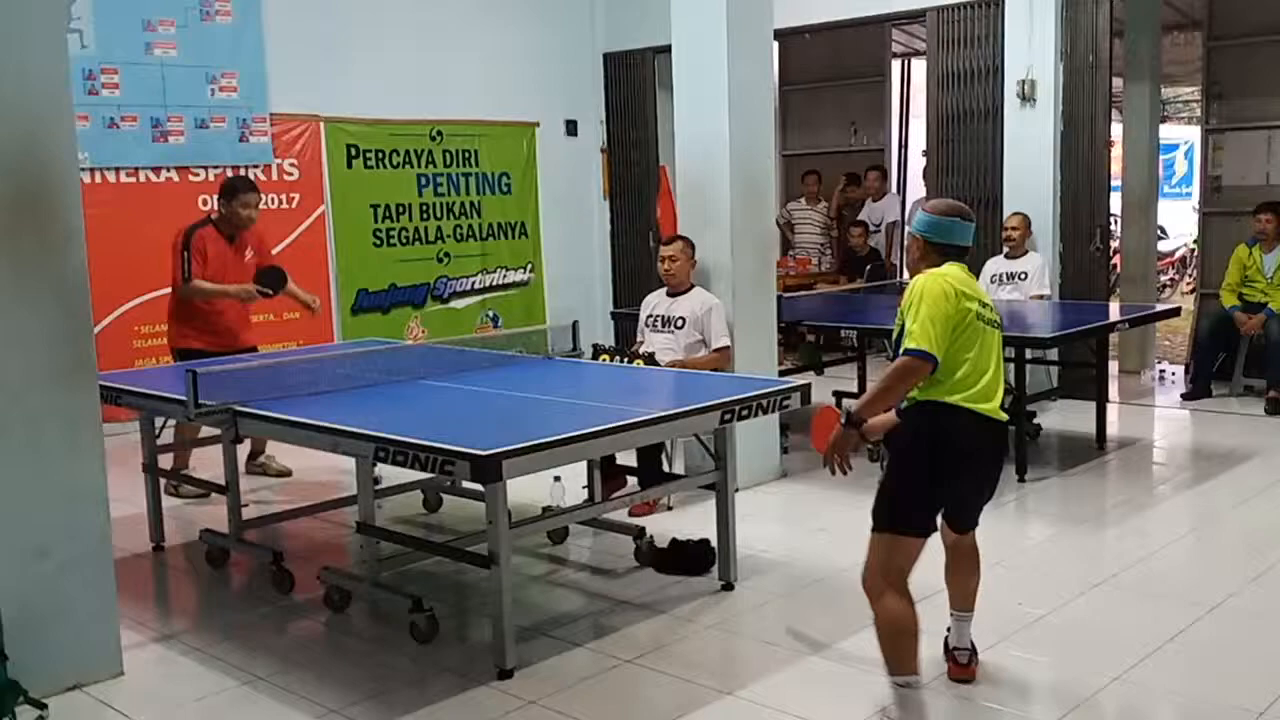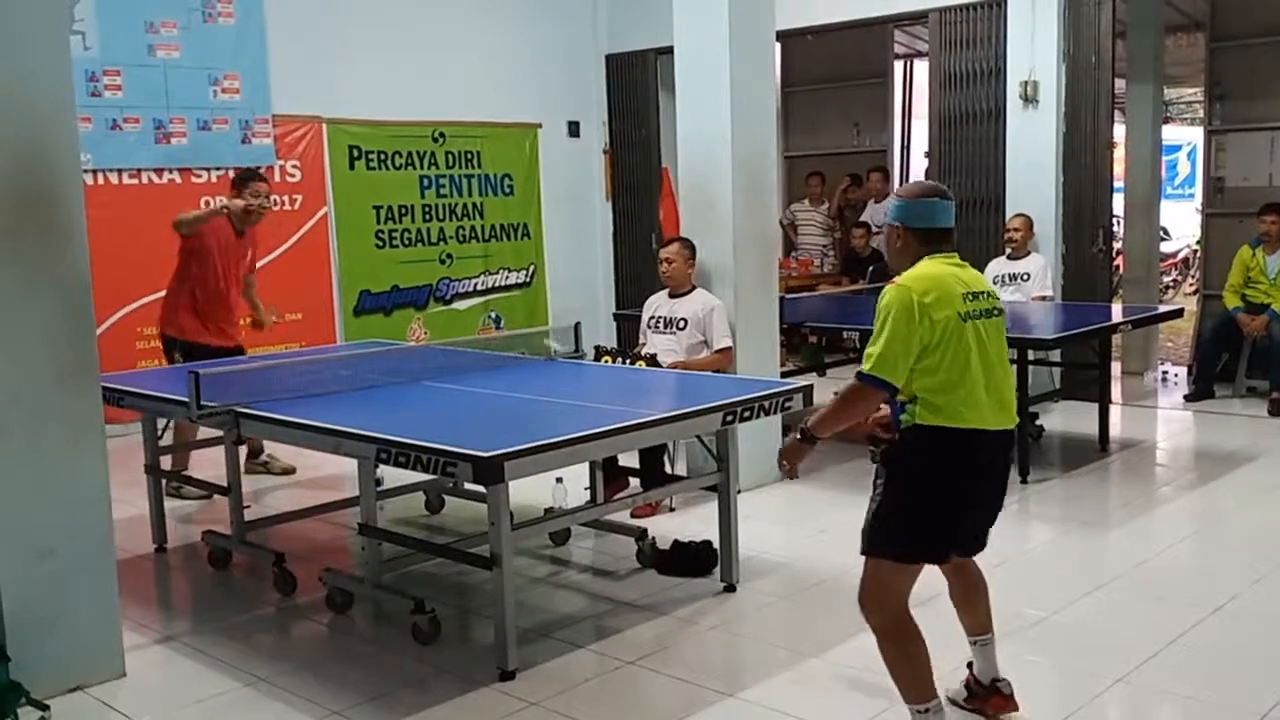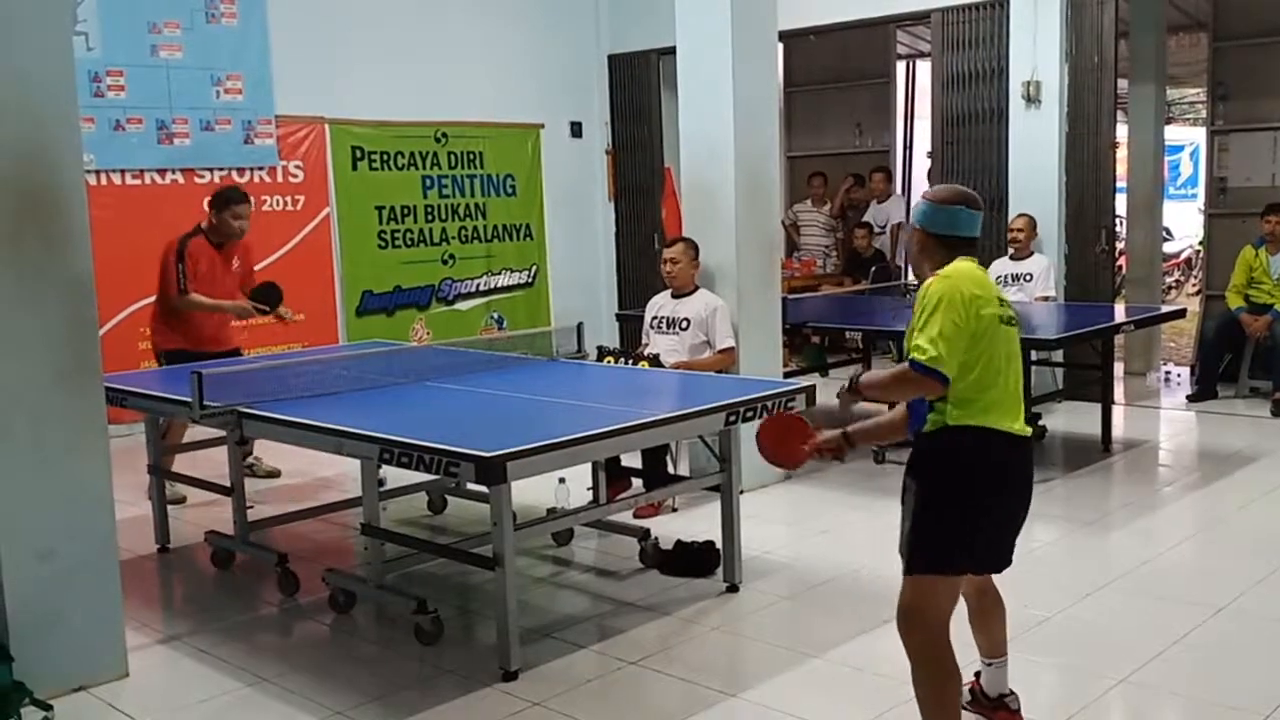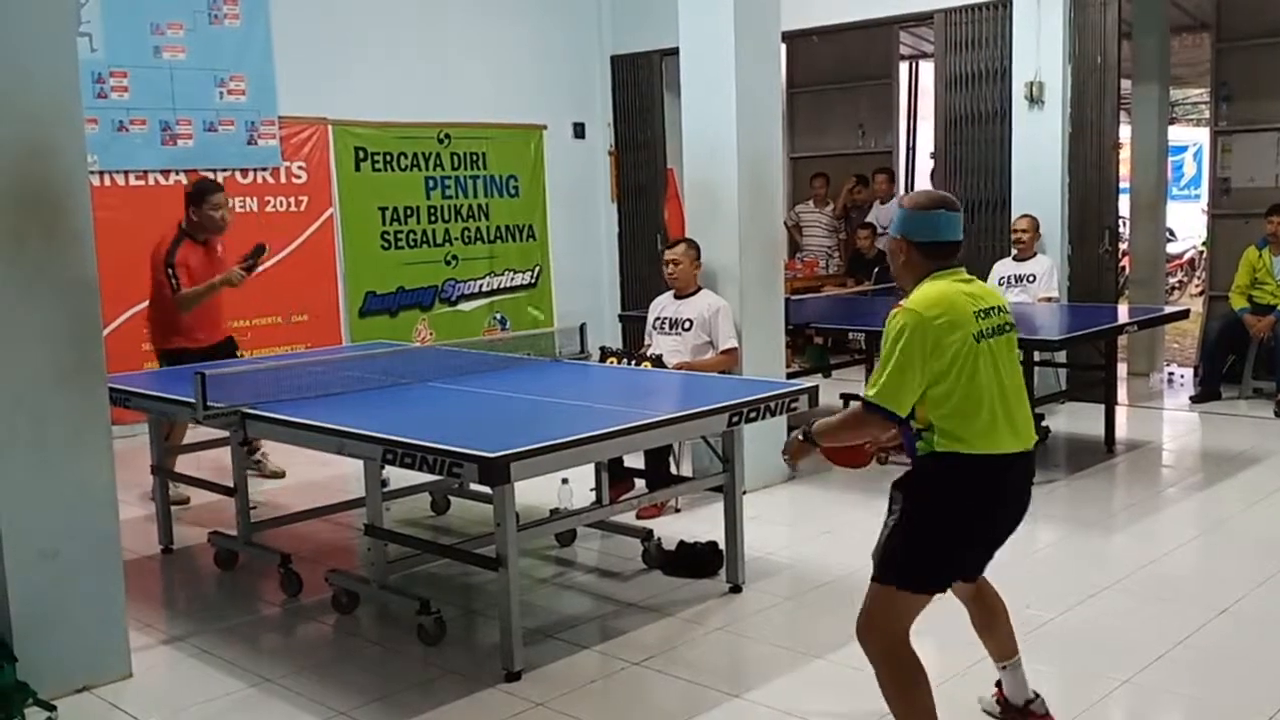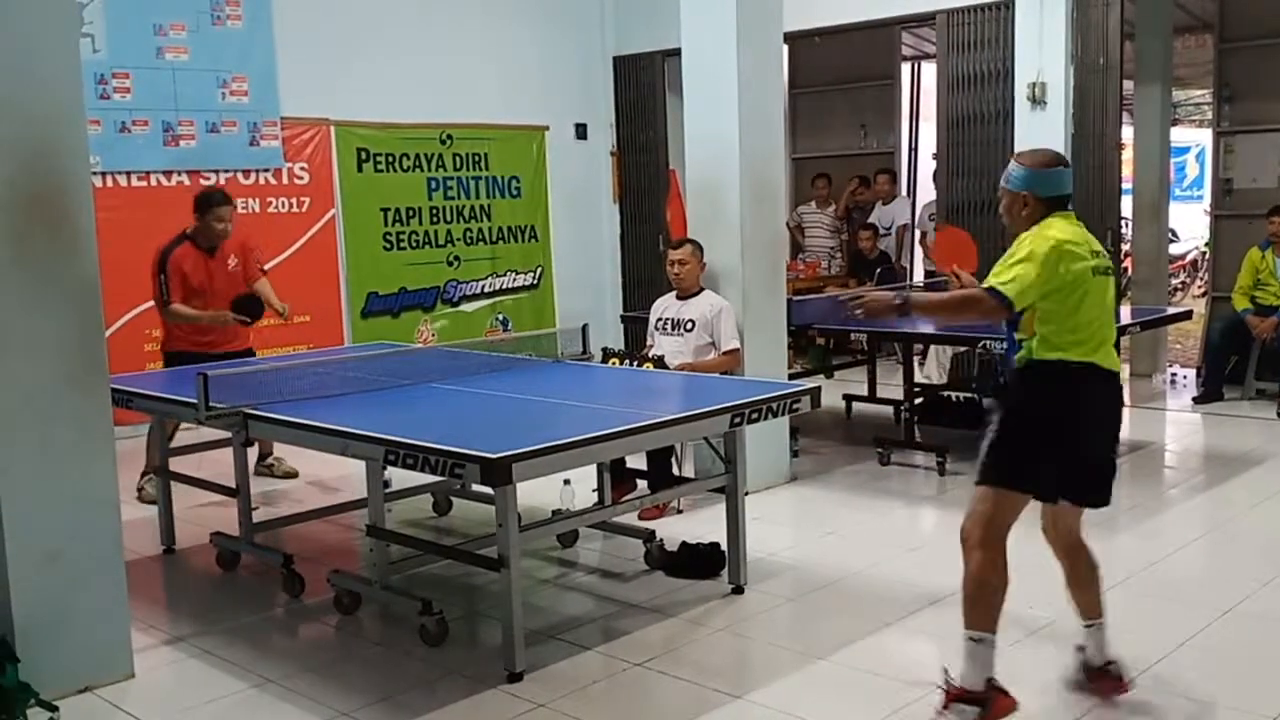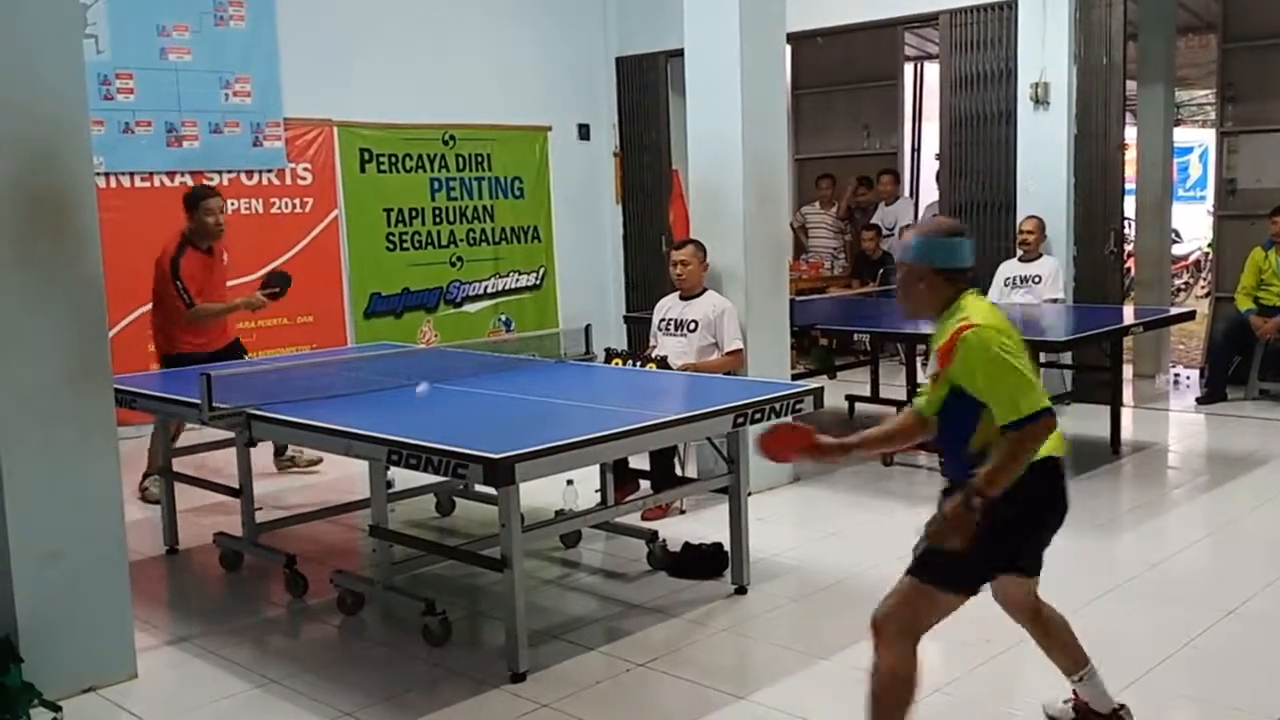
dt=0.7s
person 1, frame 1
left shoulder: (931, 285)
right shoulder: (978, 295)
left elbow: (916, 366)
left wrist: (853, 421)
right wrist: (886, 422)
left hip: (938, 435)
right hip: (986, 437)
left knee: (882, 578)
right knee: (959, 533)
left ankle: (909, 703)
right ankle: (960, 647)
person 1, frame 2
left shoulder: (910, 289)
right shoulder: (980, 285)
left elbow: (872, 388)
left wrist: (806, 435)
right wrist: (903, 415)
left hip: (938, 453)
right hip: (990, 447)
left knee: (881, 601)
right knee: (955, 557)
person 1, frame 3
left shoulder: (946, 286)
right shoulder: (982, 288)
left elbow: (926, 380)
left wrist: (861, 385)
right wrist: (851, 436)
left hip: (961, 458)
right hip: (1006, 458)
left knee: (921, 618)
right knee: (974, 576)
person 1, frame 4
left shoulder: (918, 313)
right shoulder: (987, 296)
left elbow: (878, 415)
left wrist: (810, 434)
right wrist: (911, 430)
left hip: (956, 478)
right hip: (1010, 470)
left knee: (879, 630)
right knee: (965, 579)
person 1, frame 5
left shoulder: (1044, 241)
right shoulder: (1081, 243)
left elbow: (991, 306)
left wrist: (899, 303)
right wrist: (971, 289)
left hip: (1052, 393)
right hip: (1096, 397)
left knee: (981, 530)
right knee: (1064, 532)
right ankle: (1100, 661)
person 1, frame 6
left shoulder: (974, 333)
right shoulder: (960, 327)
left elbow: (1035, 423)
right elbow: (924, 418)
left wrist: (974, 499)
right wrist: (842, 446)
left hip: (1007, 493)
right hip: (1031, 489)
left knee: (894, 624)
right knee: (1018, 599)
person 2, frame 1
left shoulder: (252, 237)
right shoulder: (194, 237)
right elbow: (186, 287)
left wrist: (301, 295)
right wrist: (233, 291)
left hip: (238, 339)
right hip: (194, 339)
left ankle: (257, 457)
right ankle: (177, 476)
person 2, frame 2
left shoulder: (250, 234)
right shoulder: (211, 224)
right elbow: (179, 225)
left wrist: (257, 309)
right wrist: (223, 208)
left hip: (225, 333)
right hip: (186, 329)
left ankle: (256, 456)
right ankle: (177, 477)
person 2, frame 3
left shoulder: (238, 245)
right shoulder: (186, 246)
left elbow: (250, 283)
right elbow: (181, 299)
right wrist: (230, 308)
left hip: (219, 340)
right hip: (177, 340)
left ankle: (245, 458)
person 2, frame 4
left shoulder: (211, 234)
right shoulder: (172, 251)
right elbow: (181, 303)
right wrist: (217, 283)
left hip: (214, 334)
right hip: (178, 340)
left ankle: (253, 453)
person 2, frame 5
left shoulder: (236, 242)
right shoulder: (172, 256)
left elbow: (257, 277)
right elbow: (167, 310)
left wrist: (274, 304)
right wrist: (212, 318)
left hip: (233, 342)
right hip: (186, 347)
left ankle: (266, 458)
right ankle: (150, 475)
person 2, frame 6
left shoulder: (215, 242)
right shoulder: (176, 260)
right elbow: (192, 314)
right wrist: (242, 304)
left hip: (220, 338)
right hip: (182, 347)
left ankle: (282, 453)
right ankle: (152, 475)
person 3, frame 1
left shoulder: (706, 303)
right shoulder: (650, 301)
left elbow: (723, 358)
left wrist: (684, 364)
left ankle: (650, 488)
right ankle: (610, 475)
person 3, frame 2
left shoulder: (708, 304)
right shoulder: (653, 302)
left elbow: (725, 358)
left wrist: (686, 365)
left ankle: (653, 489)
right ankle: (612, 476)
person 3, frame 3
left shoulder: (711, 305)
right shoulder: (656, 303)
left elbow: (728, 358)
left wrist: (689, 366)
left ankle: (656, 489)
right ankle: (614, 477)
person 3, frame 4
left shoulder: (714, 305)
right shoulder: (658, 304)
left elbow: (731, 358)
left wrist: (691, 366)
left ankle: (659, 489)
right ankle: (618, 477)
person 3, frame 5
left shoulder: (716, 306)
right shoulder: (660, 304)
left elbow: (733, 359)
left wrist: (694, 367)
left ankle: (661, 491)
right ankle: (620, 478)
person 3, frame 6
left shoulder: (719, 306)
right shoulder: (663, 305)
left elbow: (736, 360)
left wrist: (696, 367)
left ankle: (664, 492)
right ankle: (622, 479)
person 4, frame 1
right shoulder: (1244, 250)
right elbow: (1228, 289)
right wrist: (1237, 314)
right hip: (1245, 305)
right knee: (1205, 326)
right ankle: (1201, 385)
person 4, frame 2
right shoulder: (1247, 251)
right elbow: (1231, 290)
right wrist: (1240, 315)
right hip: (1249, 307)
right knee: (1209, 328)
right ankle: (1204, 386)
person 4, frame 3
right shoulder: (1250, 252)
right elbow: (1234, 290)
right wrist: (1243, 315)
right hip: (1252, 307)
right knee: (1211, 328)
right ankle: (1207, 386)
person 4, frame 4
right shoulder: (1254, 252)
right elbow: (1238, 291)
right wrist: (1247, 316)
right hip: (1255, 308)
right knee: (1215, 327)
right ankle: (1210, 387)
person 4, frame 5
right shoulder: (1256, 253)
right elbow: (1240, 293)
right wrist: (1249, 317)
right hip: (1258, 308)
right knee: (1218, 328)
right ankle: (1213, 388)
person 4, frame 6
right shoulder: (1260, 253)
right elbow: (1243, 293)
right wrist: (1252, 317)
right hip: (1262, 310)
right knee: (1221, 332)
right ankle: (1216, 388)
